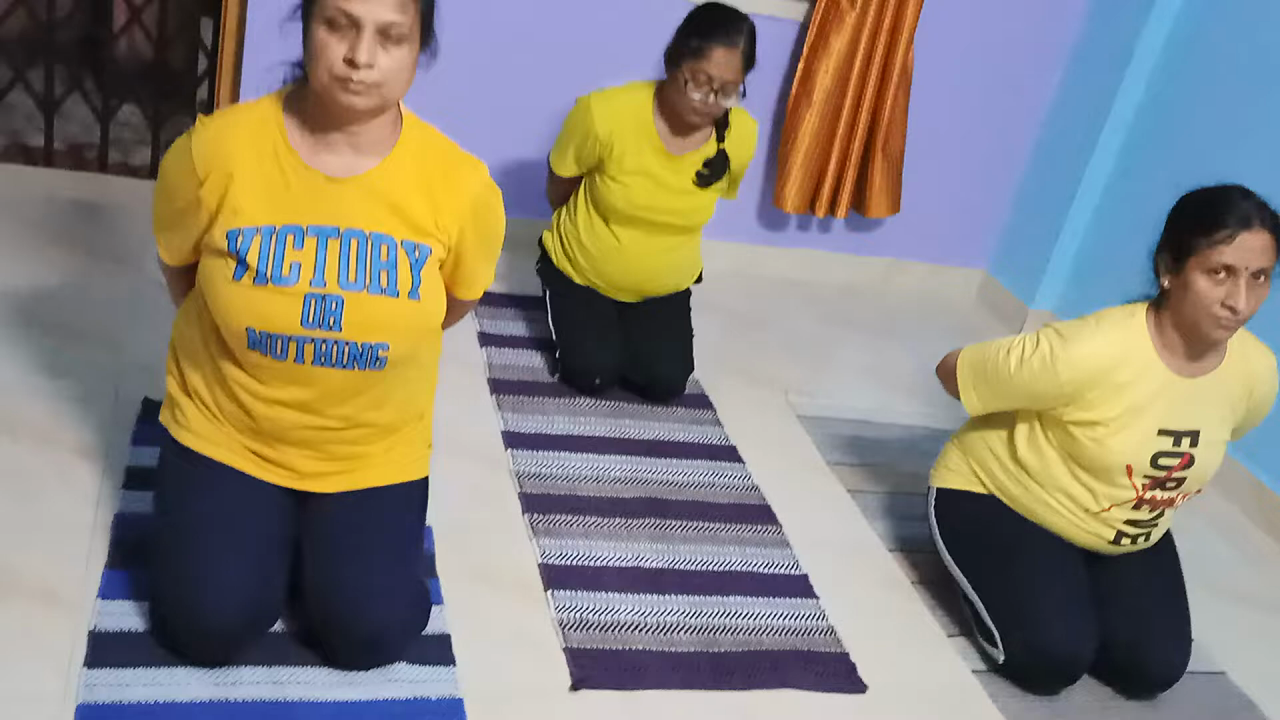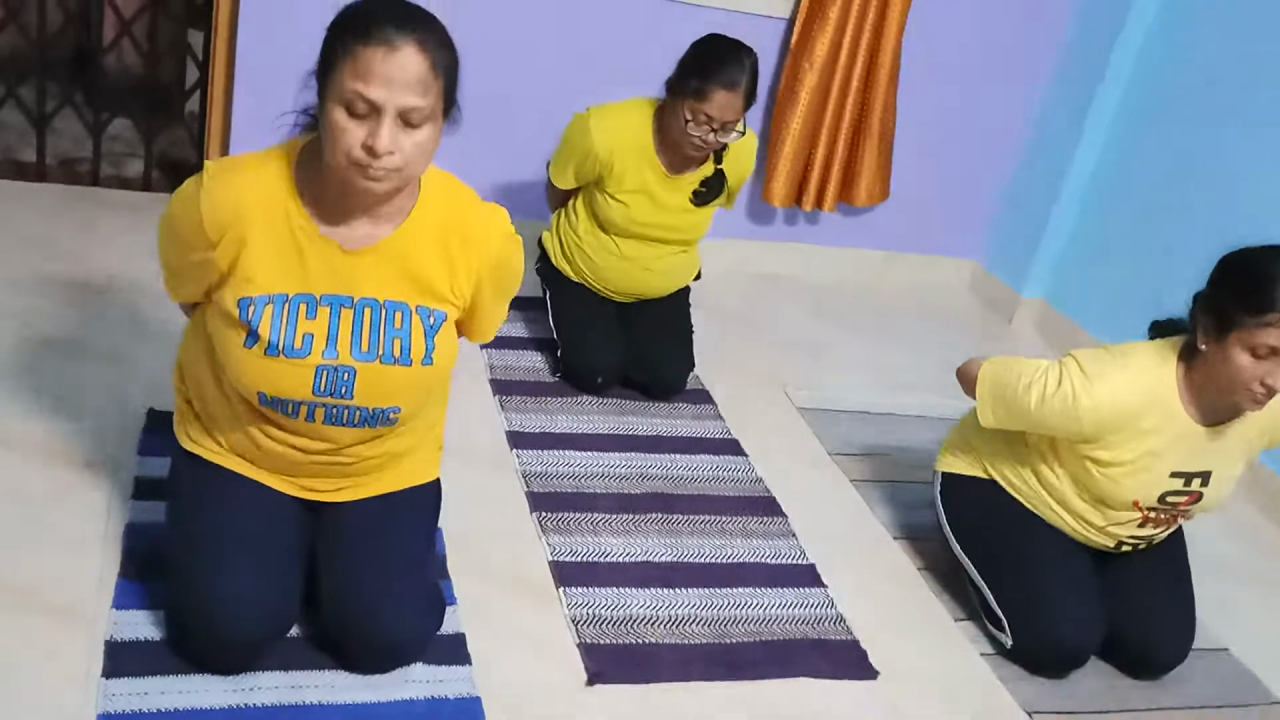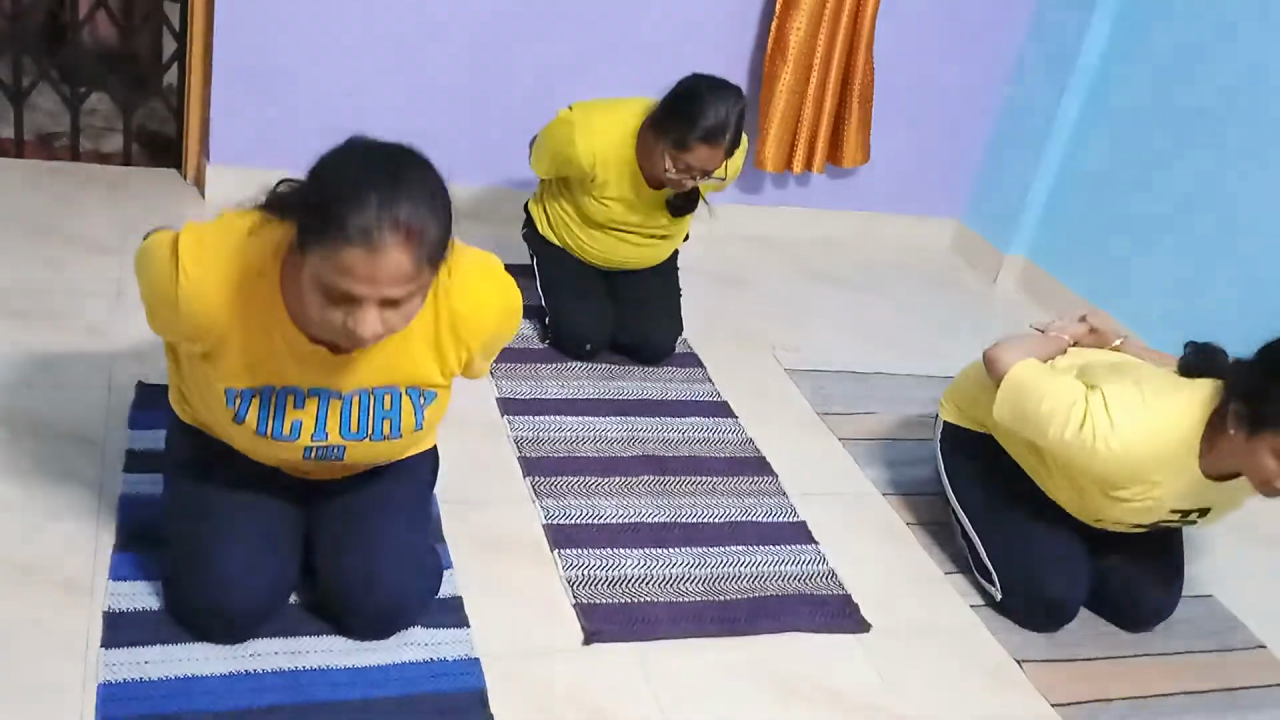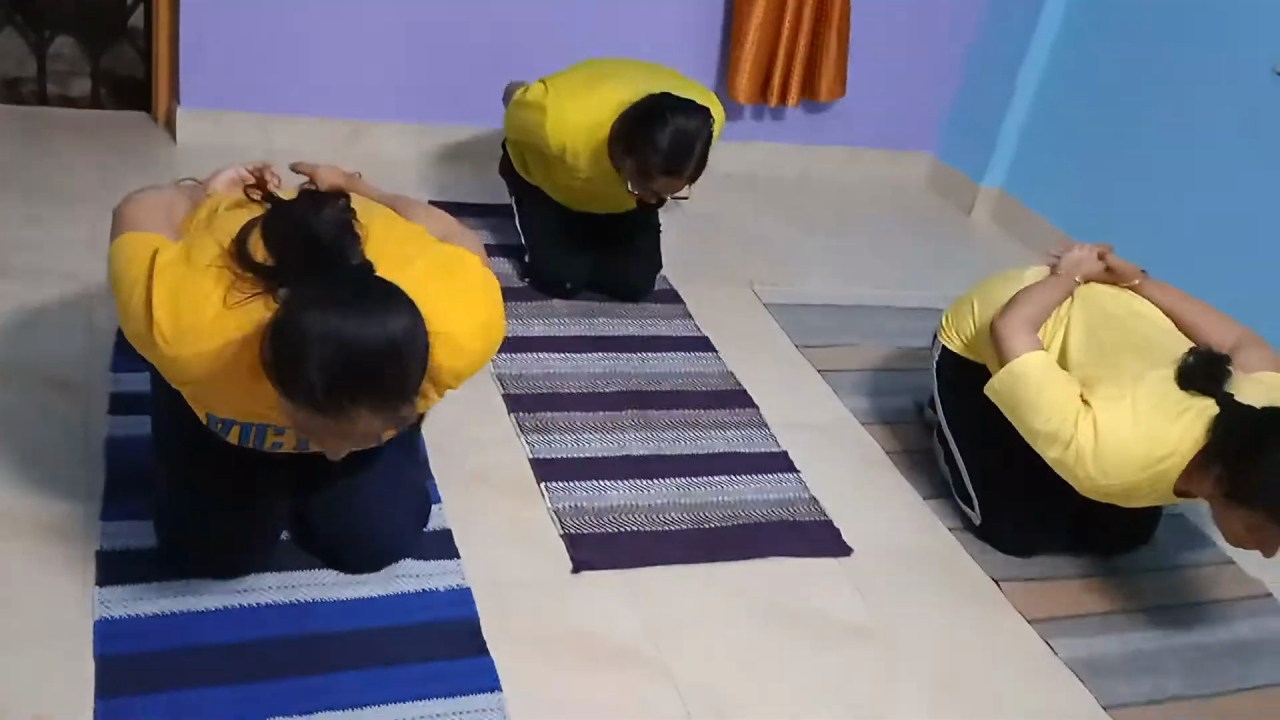
dt=0.7s
person 1, frame 1
left shoulder: (462, 185)
right shoulder: (213, 148)
right elbow: (180, 273)
left hip: (373, 452)
right hip: (226, 434)
left knee: (368, 635)
right knee: (207, 626)
left ankle: (318, 534)
right ankle: (270, 526)
person 1, frame 2
left shoulder: (482, 236)
right shoulder: (220, 200)
right elbow: (191, 300)
left wrist: (370, 370)
left hip: (385, 469)
right hip: (237, 453)
left knee: (383, 639)
right knee: (224, 636)
left ankle: (333, 540)
right ankle: (284, 535)
person 1, frame 3
left shoulder: (481, 300)
right shoulder: (204, 272)
right elbow: (154, 254)
left knee: (383, 603)
right knee: (225, 606)
left ankle: (321, 521)
right ankle: (279, 515)
person 1, frame 4
left shoulder: (459, 332)
right shoulder: (189, 333)
left elbow: (460, 242)
right elbow: (140, 212)
left wrist: (356, 191)
right wrist: (206, 199)
left knee: (378, 542)
right knee: (211, 549)
person 2, frame 1
right shoulder: (1090, 350)
right elbow: (953, 371)
right wrist: (1032, 427)
right hip: (1001, 497)
left knee: (1154, 669)
right knee: (1053, 658)
left ankle: (1064, 577)
right ankle: (996, 572)
person 2, frame 2
right shoulder: (1113, 390)
right elbow: (972, 374)
right hip: (1005, 482)
left knee: (1159, 651)
right knee: (1059, 644)
left ankle: (1074, 569)
right ankle: (996, 554)
person 2, frame 3
right shoulder: (1134, 439)
right elbow: (1001, 360)
left wrist: (1117, 344)
right wrist: (1062, 339)
left knee: (1145, 606)
right knee: (1047, 603)
person 2, frame 4
right shoulder: (1109, 459)
left elbow: (1247, 347)
right elbow: (1010, 329)
left wrist: (1135, 280)
right wrist: (1070, 275)
left knee: (1124, 535)
right knee: (1022, 533)
right ankle: (953, 427)
person 3, frame 1
left shoulder: (741, 136)
right shoulder: (604, 113)
right elbow: (560, 186)
left wrist: (654, 241)
left hip: (665, 286)
right hip: (582, 273)
left knee: (665, 385)
right knee: (591, 375)
left ankle: (621, 326)
right ankle: (576, 315)
person 3, frame 2
left shoulder: (741, 153)
right shoulder: (604, 131)
right elbow: (558, 190)
left wrist: (651, 243)
right wrist: (583, 233)
left hip: (663, 287)
right hip: (580, 273)
left knee: (667, 382)
right knee: (594, 374)
left ankle: (620, 323)
right ankle: (575, 313)
person 3, frame 3
left shoulder: (730, 155)
right shoulder: (587, 135)
right elbow: (539, 156)
right hip: (566, 239)
left knee: (656, 346)
right knee: (583, 340)
left ankle: (614, 292)
person 3, frame 4
left shoulder: (701, 122)
right shoulder: (560, 117)
right elbow: (514, 96)
right hip: (546, 178)
left knee: (635, 284)
right knee: (563, 280)
